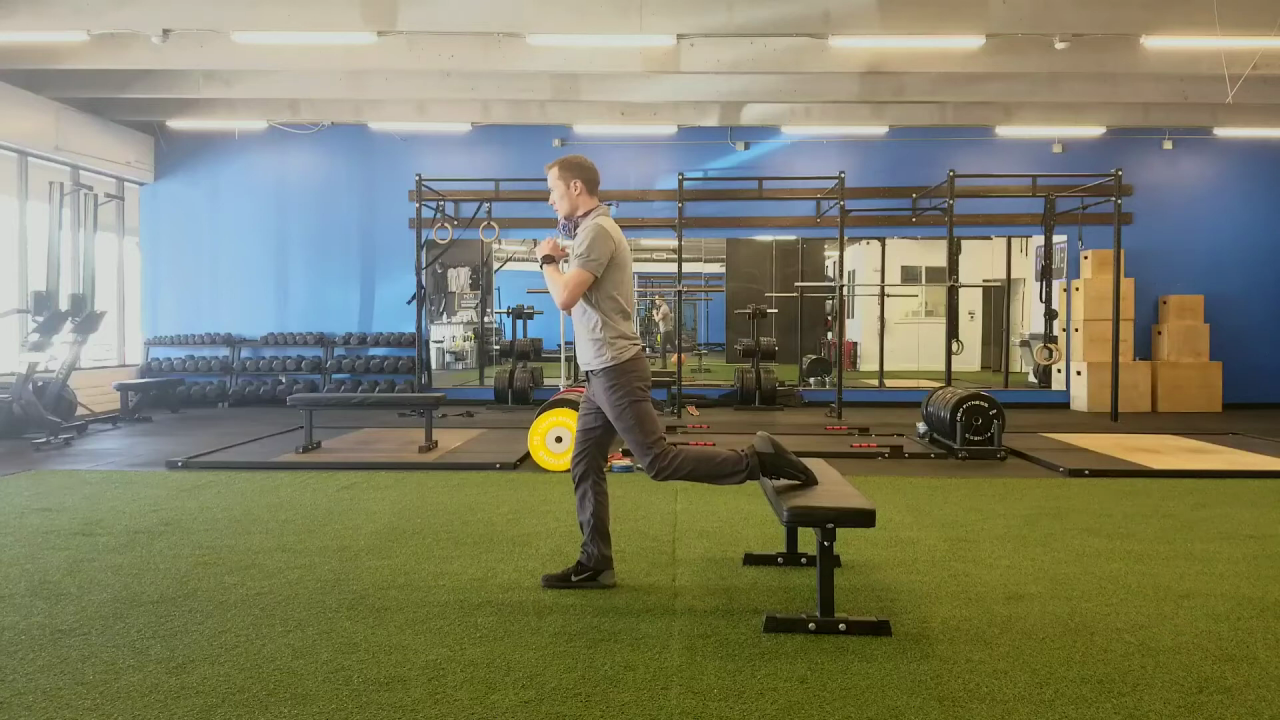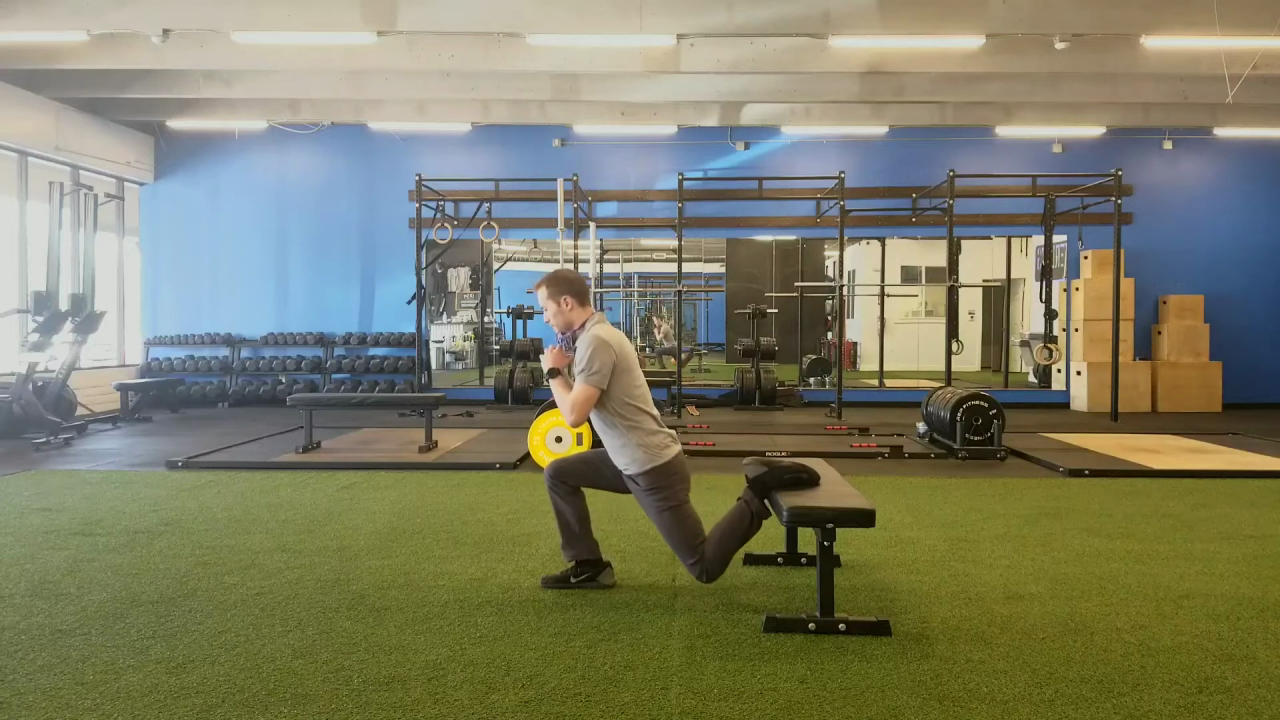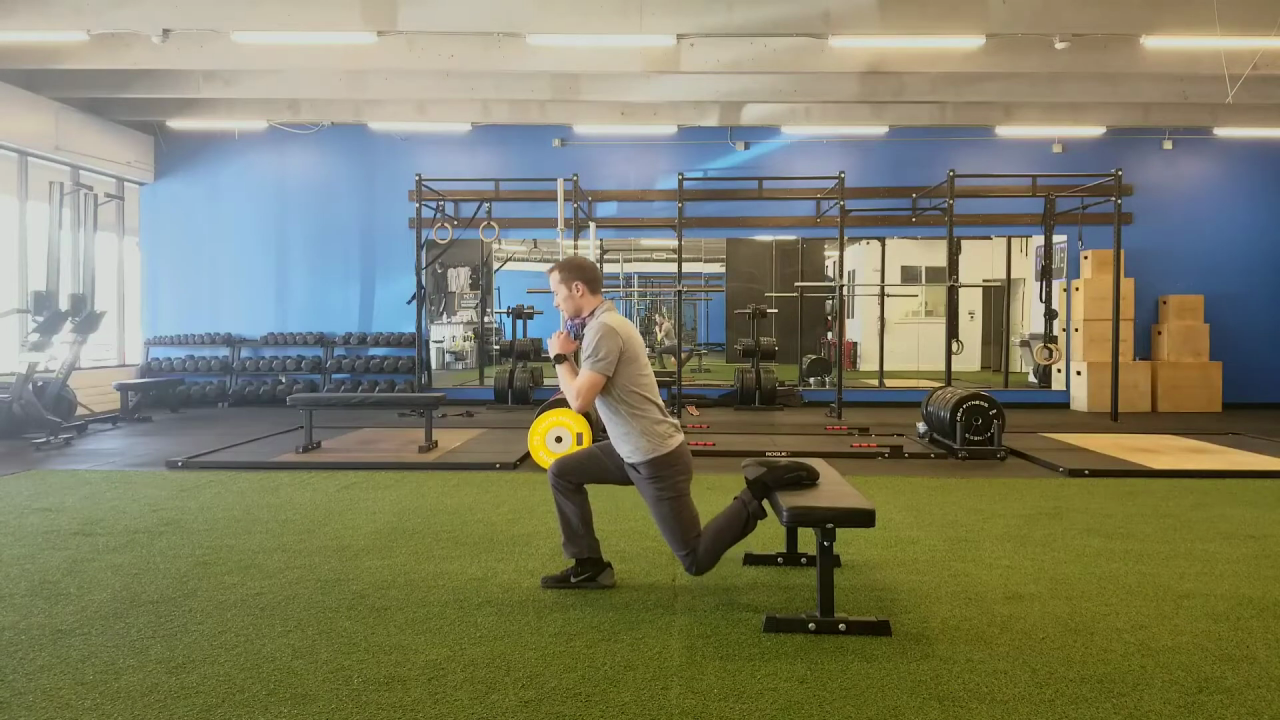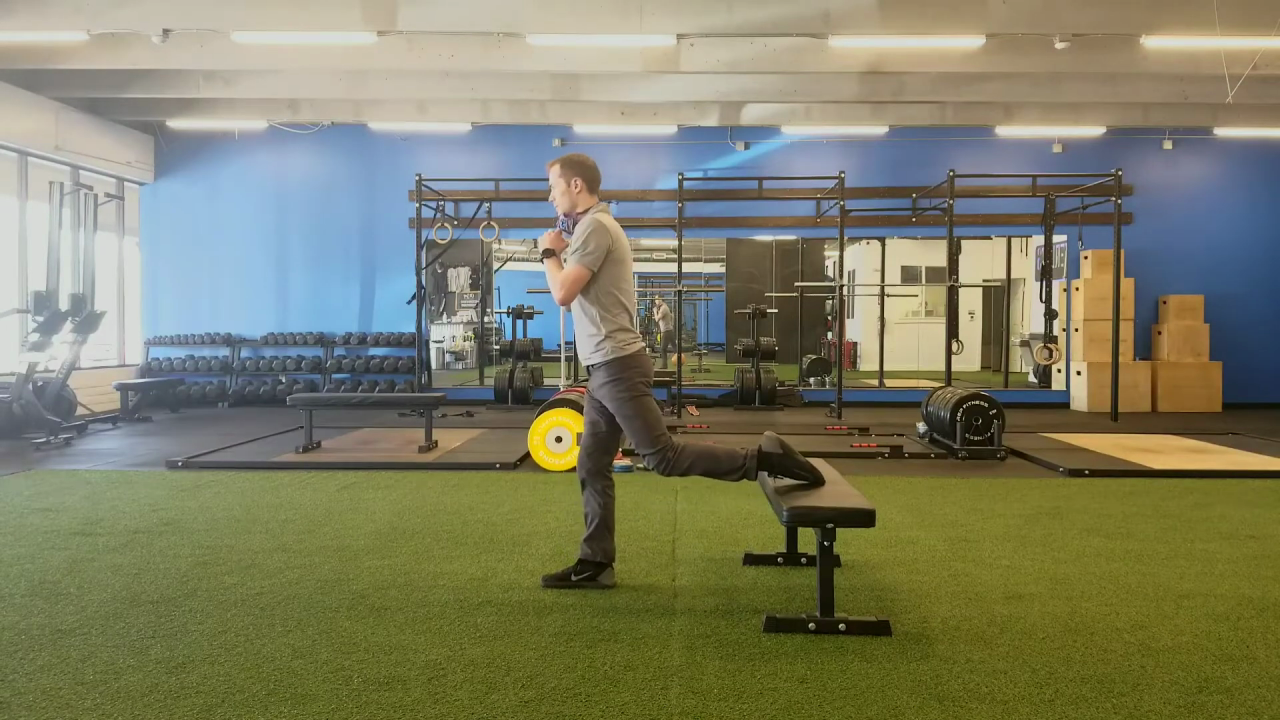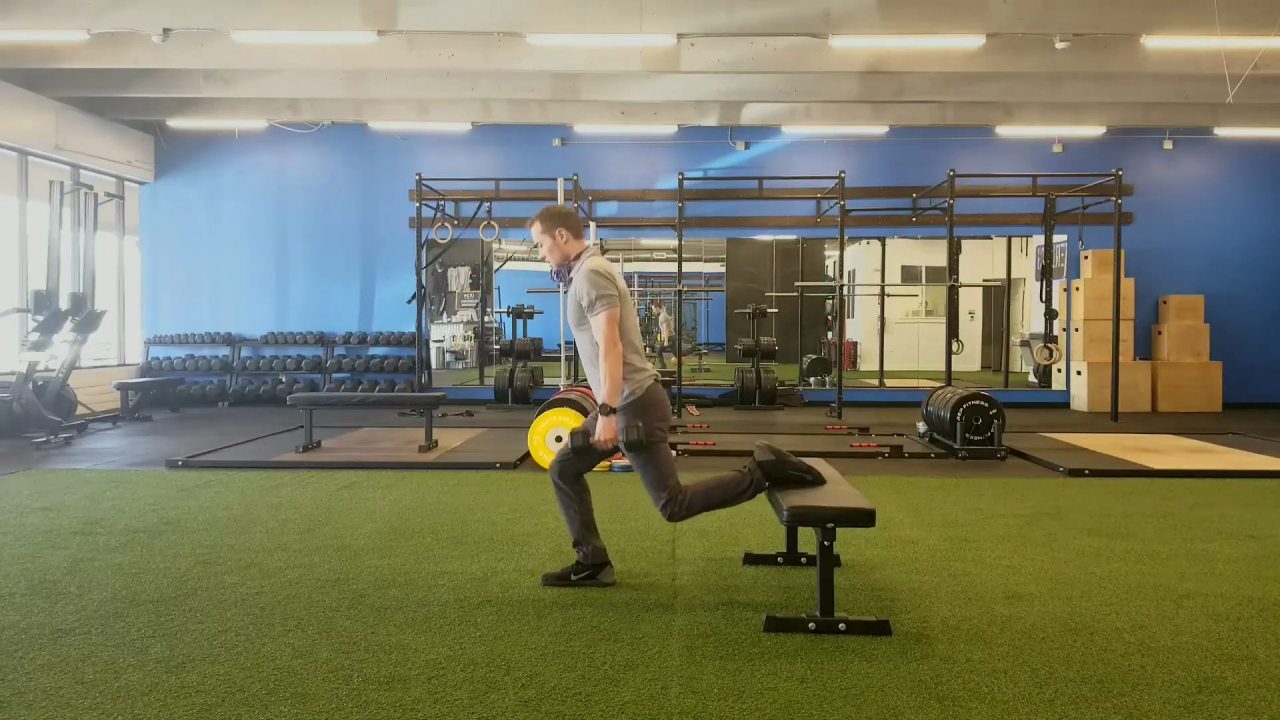
dt=1s
person 1, frame 1
left shoulder: (597, 230)
right shoulder: (594, 229)
left elbow: (565, 297)
left wrist: (548, 260)
right wrist: (561, 259)
left hip: (616, 370)
right hip: (603, 371)
left knee: (659, 460)
right knee: (585, 467)
left ankle: (756, 458)
right ankle: (594, 564)
person 1, frame 2
left shoulder: (595, 341)
right shoulder: (597, 333)
left elbow: (575, 415)
right elbow: (583, 402)
left wrist: (554, 372)
right wrist: (564, 372)
left hip: (653, 469)
right hip: (635, 461)
left knee: (705, 566)
right knee: (558, 474)
left ankle: (758, 493)
right ankle: (588, 565)
person 1, frame 3
left shoulder: (603, 329)
right shoulder: (606, 322)
left elbow: (580, 401)
right elbow: (588, 392)
left wrist: (560, 358)
right wrist: (569, 359)
left hip: (656, 458)
right hip: (637, 452)
left knee: (697, 559)
right knee: (562, 473)
left ankle: (759, 491)
right ankle: (589, 565)
person 1, frame 4
left shoulder: (594, 226)
right shoulder: (594, 226)
left elbow: (563, 294)
left wrist: (549, 253)
right wrist: (562, 252)
left hip: (617, 366)
right hip: (605, 368)
left knee: (664, 456)
right knee: (591, 468)
left ankle: (763, 457)
right ankle: (595, 564)
person 1, frame 5
left shoulder: (590, 274)
right shoulder: (588, 271)
left elbow: (610, 348)
left wrist: (606, 412)
right wrist: (606, 409)
left hip: (633, 404)
right hip: (622, 401)
left knee: (672, 503)
right knee: (564, 468)
left ankle: (762, 470)
right ankle: (592, 563)
